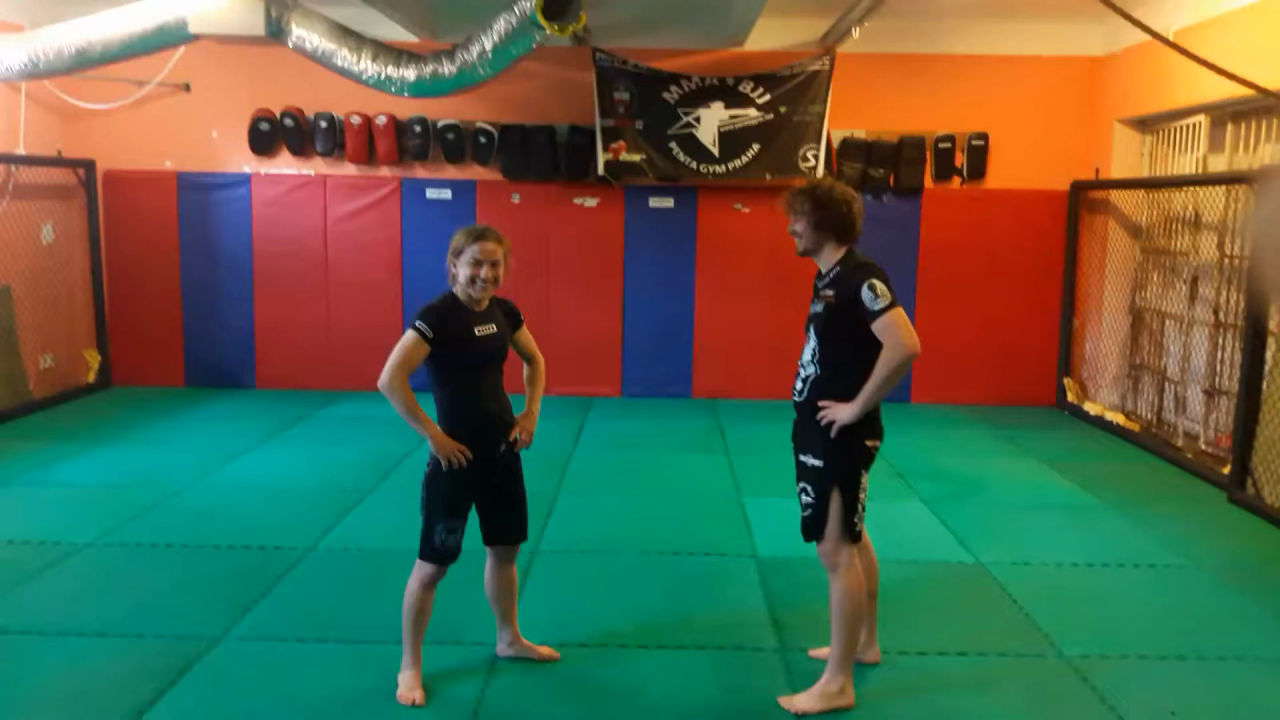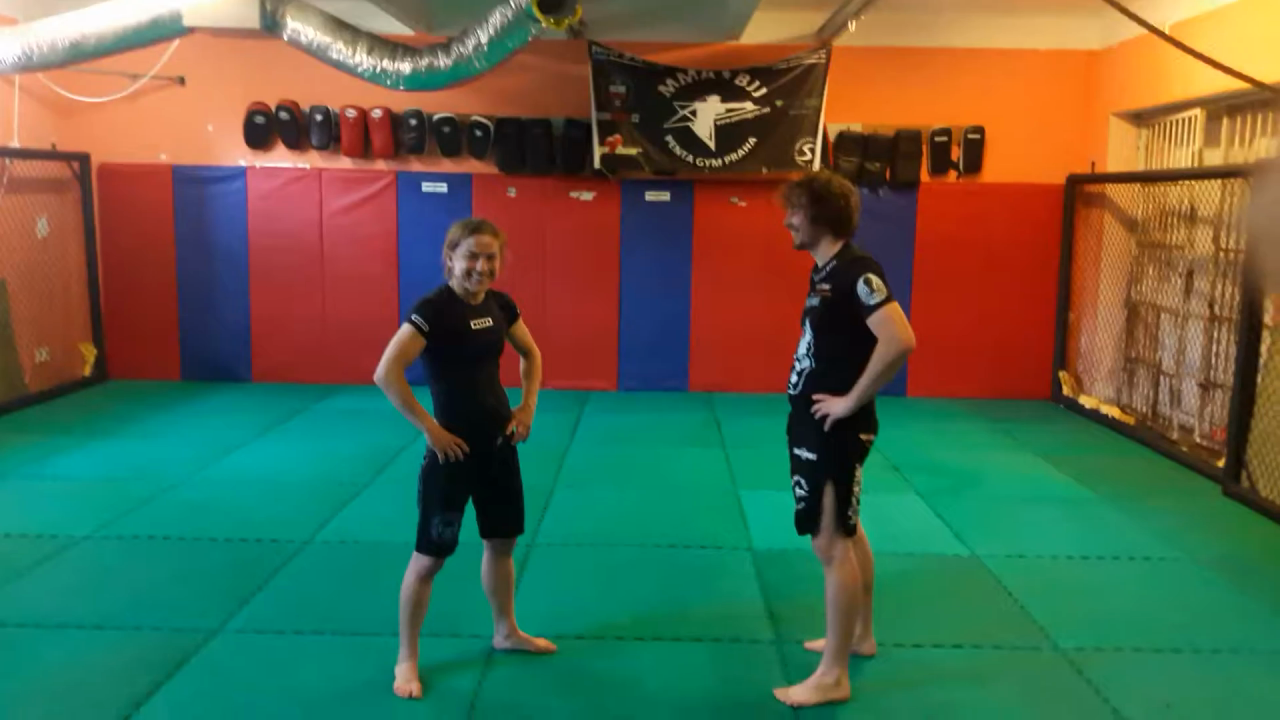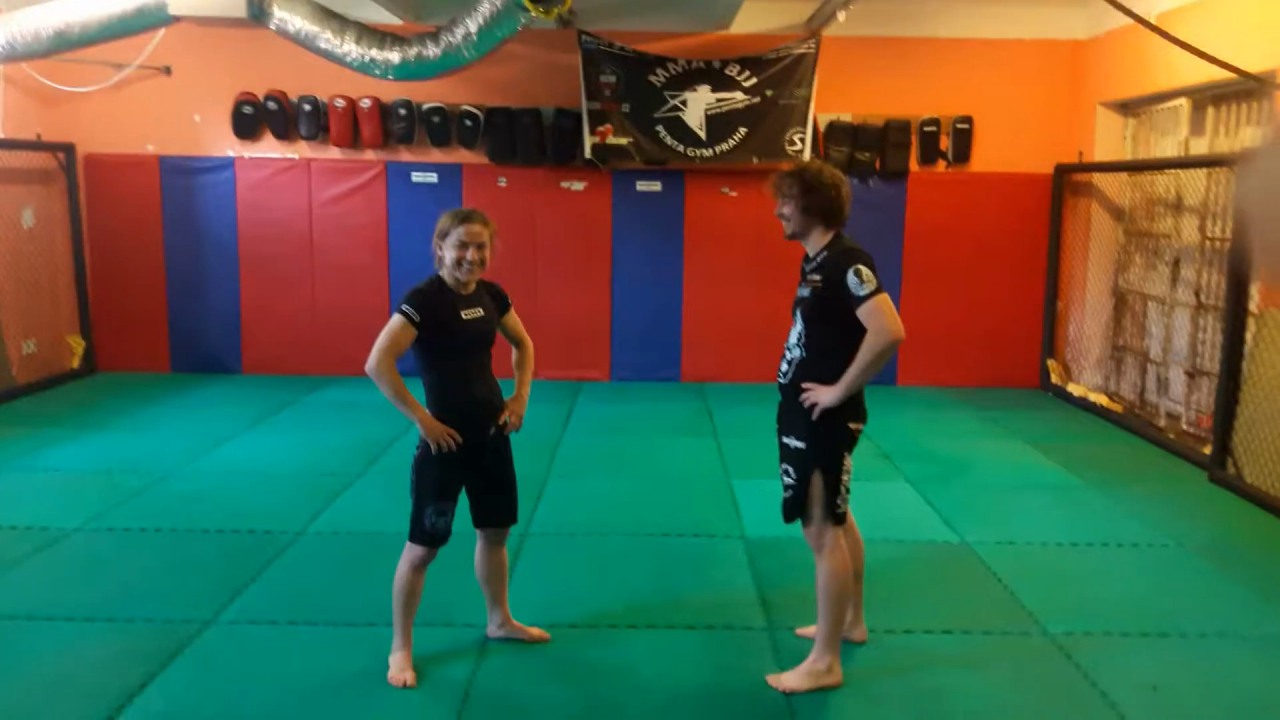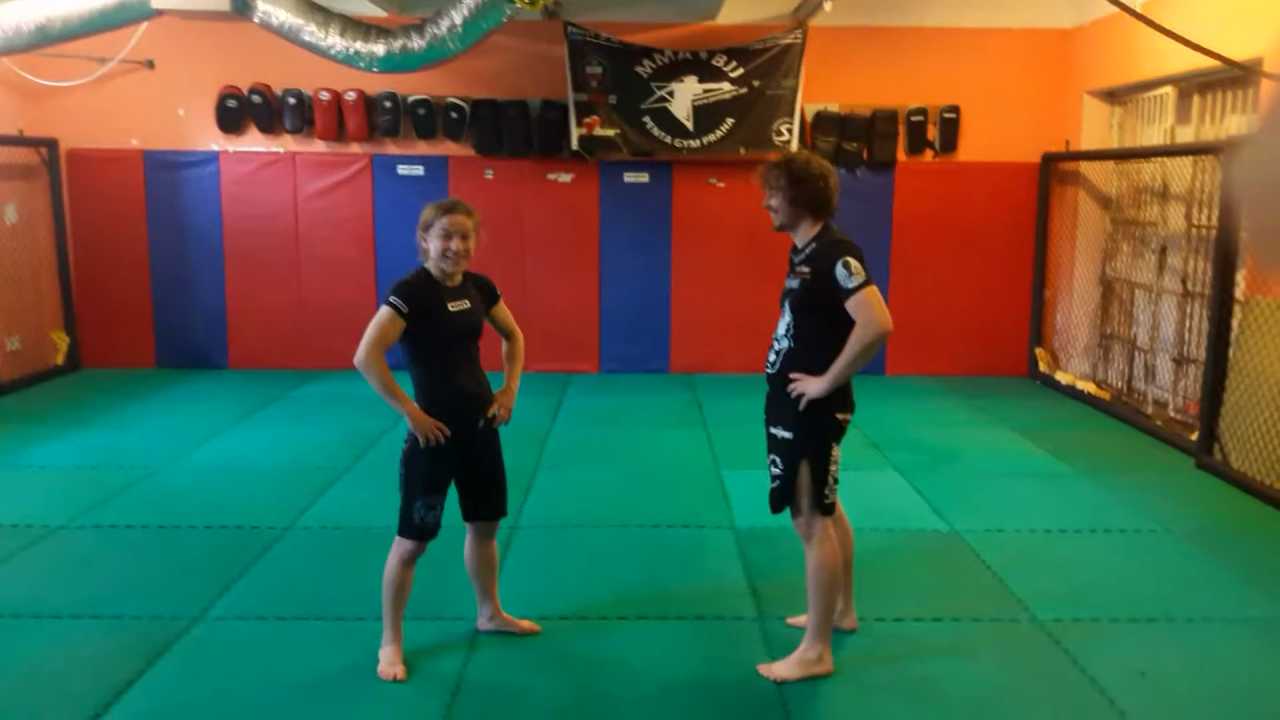
dt=0.1s
person 1, frame 1
left shoulder: (861, 276)
right shoulder: (828, 275)
left elbow: (905, 346)
left wrist: (858, 406)
left hip: (839, 432)
right hip: (817, 428)
left knee: (835, 550)
right knee: (852, 539)
right ankle: (864, 642)
person 1, frame 2
left shoulder: (857, 270)
right shoulder: (825, 269)
left elbow: (900, 341)
left wrist: (852, 400)
left hip: (834, 427)
right hip: (813, 422)
left knee: (830, 543)
right knee: (847, 532)
left ankle: (833, 675)
right ankle: (860, 634)
person 1, frame 3
left shoulder: (847, 260)
right shoulder: (815, 259)
left elbow: (889, 332)
left wrist: (840, 389)
right wrist: (826, 389)
left hip: (823, 415)
right hip: (803, 410)
left knee: (821, 530)
right knee: (837, 520)
left ankle: (825, 661)
right ankle: (850, 621)
person 1, frame 4
left shoulder: (836, 252)
right shoulder: (804, 250)
left elbow: (877, 324)
left wrist: (827, 381)
right wrist: (814, 384)
left hip: (811, 406)
right hip: (792, 402)
left knee: (810, 520)
right knee: (826, 509)
left ankle: (816, 650)
right ankle: (841, 610)
person 2, frame 1
left shoulder: (505, 311)
right shoulder: (438, 315)
left elbow: (535, 360)
right elbow: (389, 380)
left wrist: (531, 414)
right wrist: (432, 434)
left hip: (502, 448)
right hip: (456, 455)
left knee: (505, 548)
right knee: (432, 564)
left ankle: (509, 639)
right ankle: (410, 666)
person 2, frame 2
left shoulder: (501, 304)
right shoulder: (434, 309)
left elbow: (531, 354)
right elbow: (386, 373)
left wrist: (528, 407)
right wrist: (429, 427)
left hip: (499, 442)
right hip: (453, 447)
left knee: (502, 541)
right knee: (429, 557)
left ankle: (506, 631)
right ankle: (407, 658)
person 2, frame 3
left shoulder: (492, 295)
right shoulder: (424, 299)
left elbow: (523, 344)
right elbow: (377, 364)
left wrist: (520, 397)
right wrist: (421, 418)
left hip: (491, 432)
right hip: (446, 437)
left knee: (495, 530)
right knee: (422, 546)
left ankle: (500, 621)
right ankle: (401, 648)
person 2, frame 4
left shoulder: (480, 286)
right shoulder: (411, 292)
left elbow: (513, 335)
right elbow: (365, 357)
left wrist: (510, 389)
right wrist: (409, 411)
left hip: (480, 424)
right hip: (435, 430)
left knee: (485, 524)
right knee: (412, 540)
left ankle: (490, 613)
right ankle: (390, 641)
